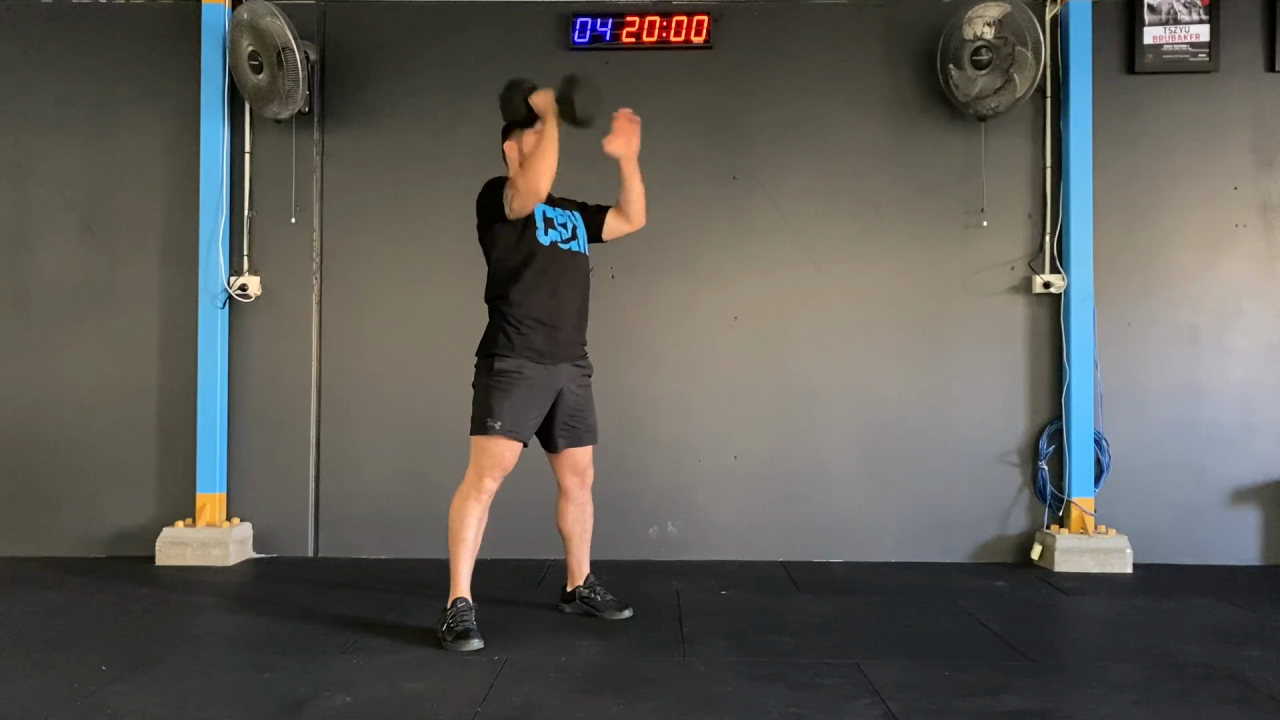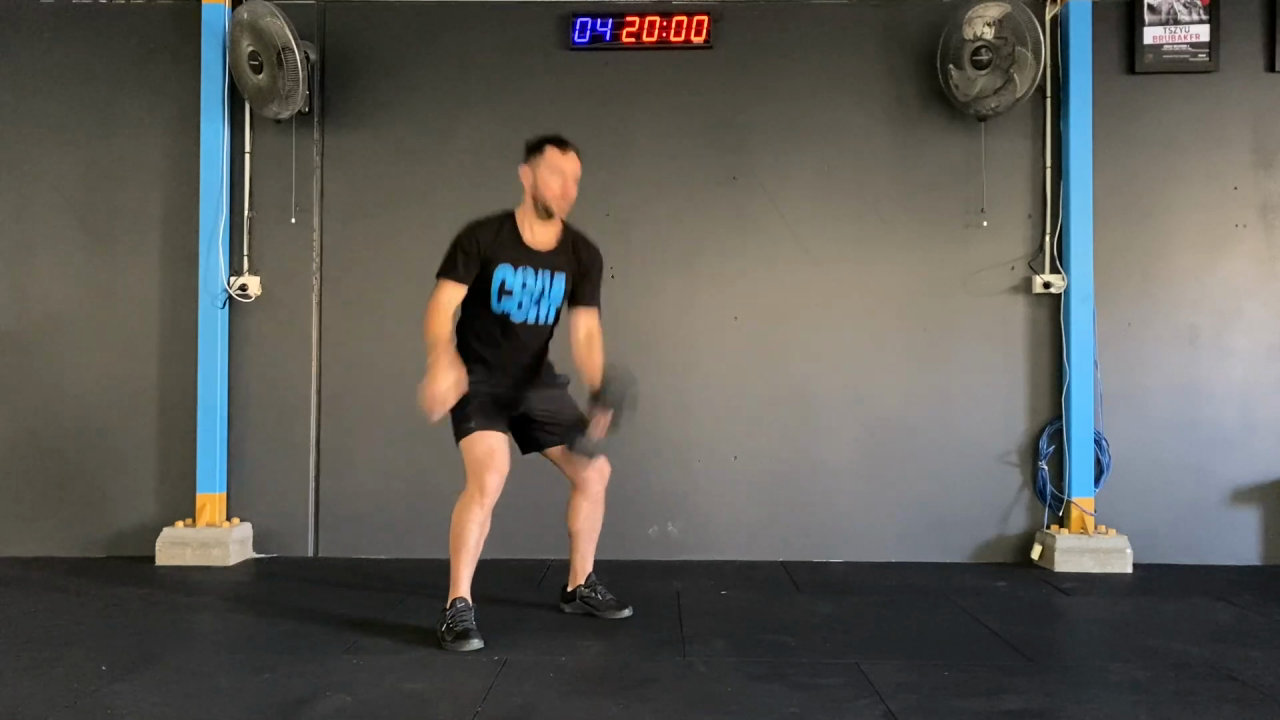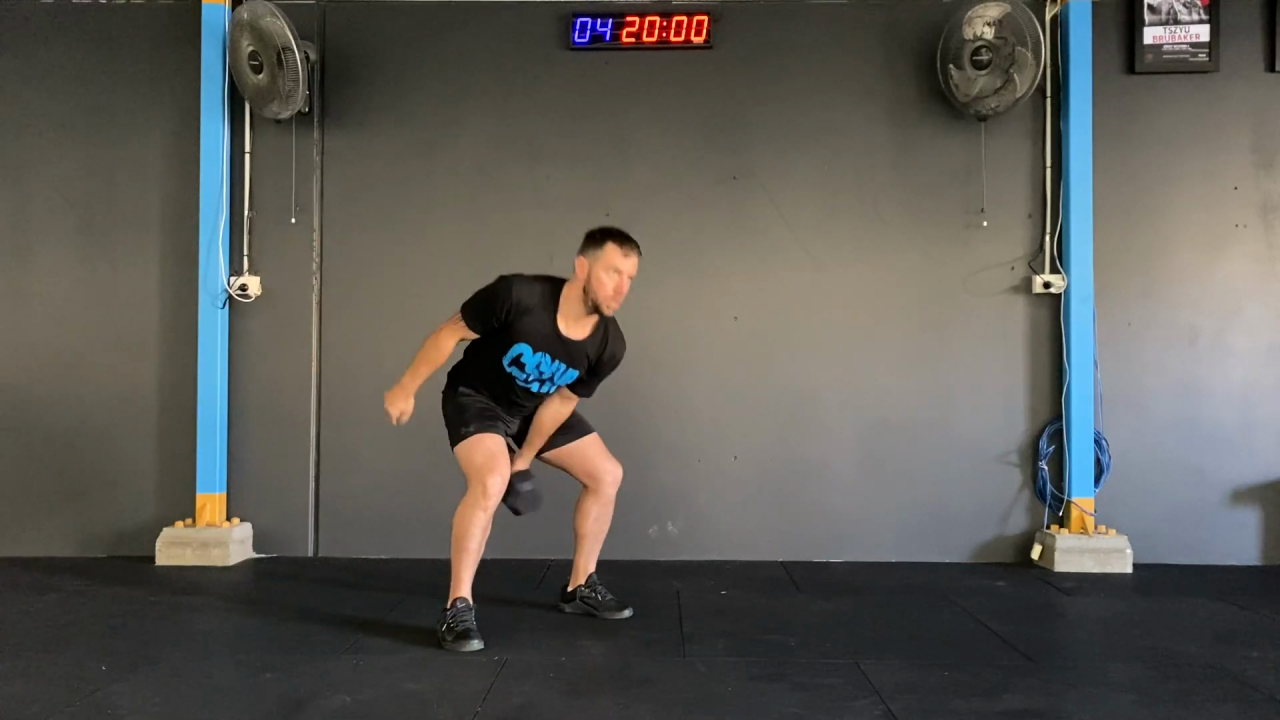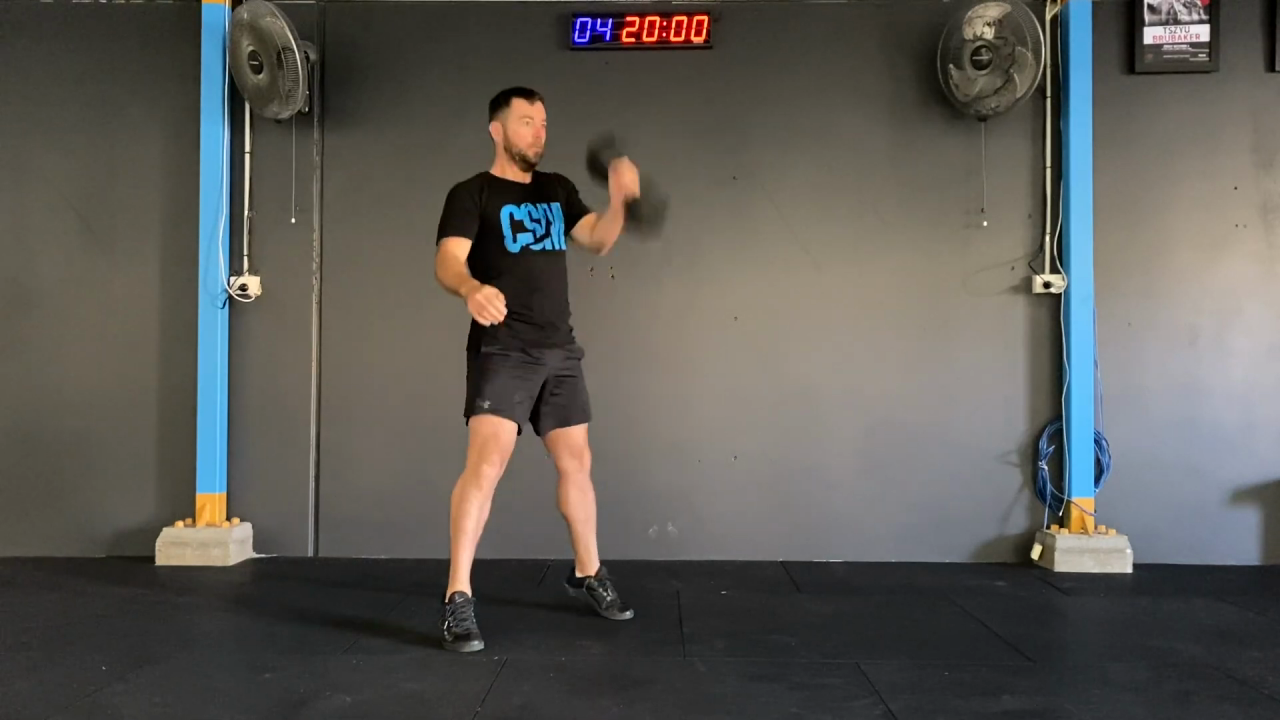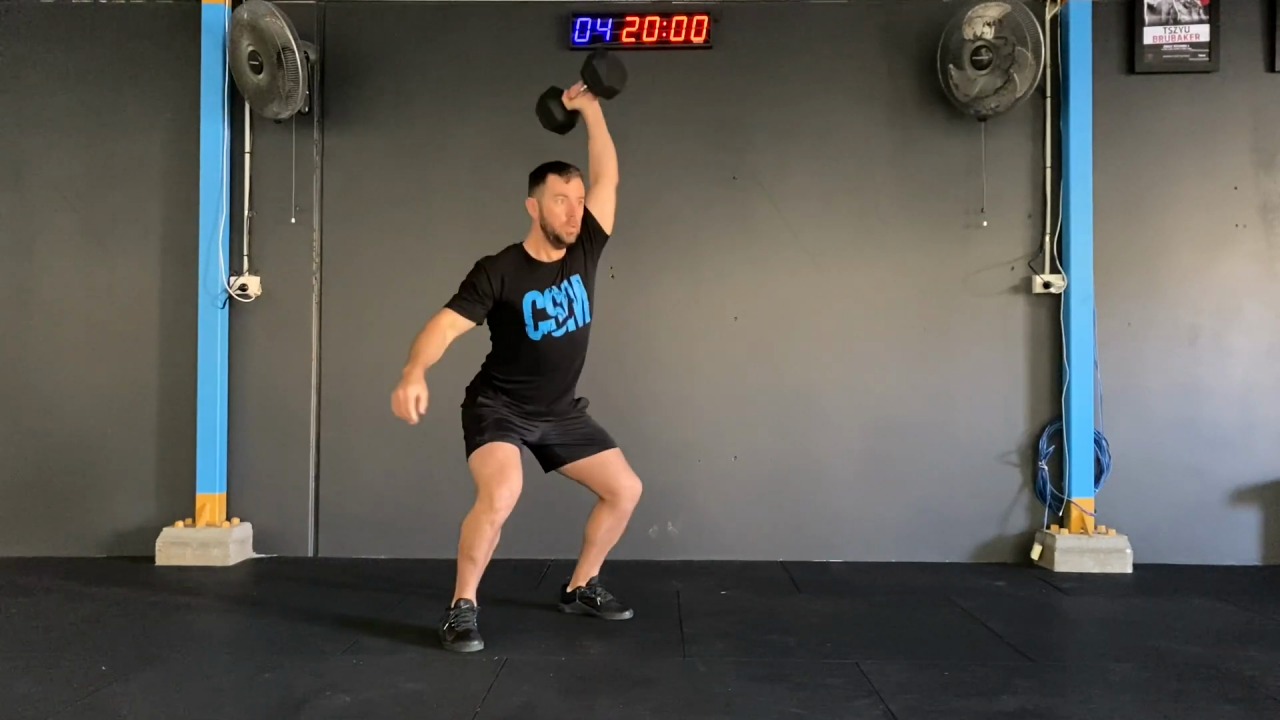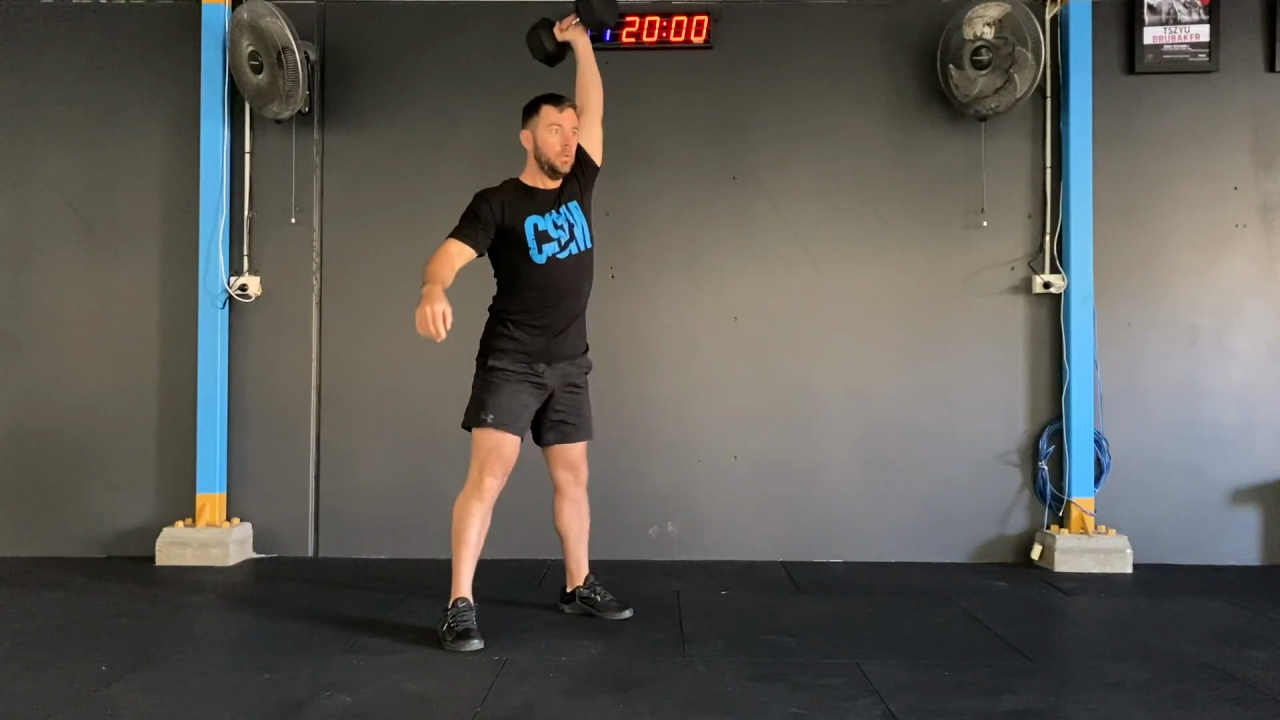
dt=0.5s
person 1, frame 1
left shoulder: (573, 211)
right shoulder: (498, 196)
left elbow: (633, 218)
right elbow: (533, 189)
left wrist: (626, 158)
right wrist: (547, 115)
left hip: (570, 366)
right hip: (513, 362)
left knee: (578, 478)
right knee: (485, 479)
left ankle: (579, 585)
right ankle: (457, 605)
person 1, frame 2
left shoulder: (581, 253)
right shoulder: (482, 238)
left elbow: (584, 329)
right elbow: (441, 303)
left wrist: (599, 392)
right wrist: (441, 360)
left hip: (536, 379)
right hip: (480, 378)
left knee: (594, 471)
right knee: (488, 478)
left ankle: (580, 584)
right ankle: (458, 605)
person 1, frame 3
left shoulder: (608, 345)
right shoulder: (517, 296)
left elbow: (560, 401)
right elbow: (452, 334)
left wrist: (527, 455)
right wrist: (406, 387)
left hip: (533, 409)
right hip: (475, 397)
left knee: (606, 475)
right knee: (491, 481)
left ankle: (580, 587)
right ankle: (457, 608)
person 1, frame 4
left shoulder: (557, 188)
right shoulder: (472, 194)
left elbow: (597, 239)
right elbow: (448, 262)
left wrist: (619, 198)
right wrist: (474, 289)
left hip: (559, 350)
right hip: (502, 350)
left knee: (575, 463)
right knee: (486, 464)
left ankle: (589, 575)
right ankle: (457, 599)
person 1, frame 5
left shoulder: (585, 251)
right shoulder: (500, 272)
left elbow: (608, 180)
right elbow: (444, 325)
left wrist: (591, 111)
right wrist: (413, 374)
left hip: (559, 411)
right hip: (498, 407)
left knee: (625, 490)
right knee: (500, 495)
left ankle: (581, 587)
right ankle: (462, 607)
person 1, frame 6
left shoulder: (579, 184)
right shoulder: (498, 203)
left elbow: (594, 110)
right elbow: (450, 255)
left wrist: (580, 44)
right wrist: (433, 290)
left hip: (570, 364)
right hip: (510, 365)
left knee: (572, 479)
right knee: (488, 479)
left ankle: (579, 586)
right ankle: (459, 604)
